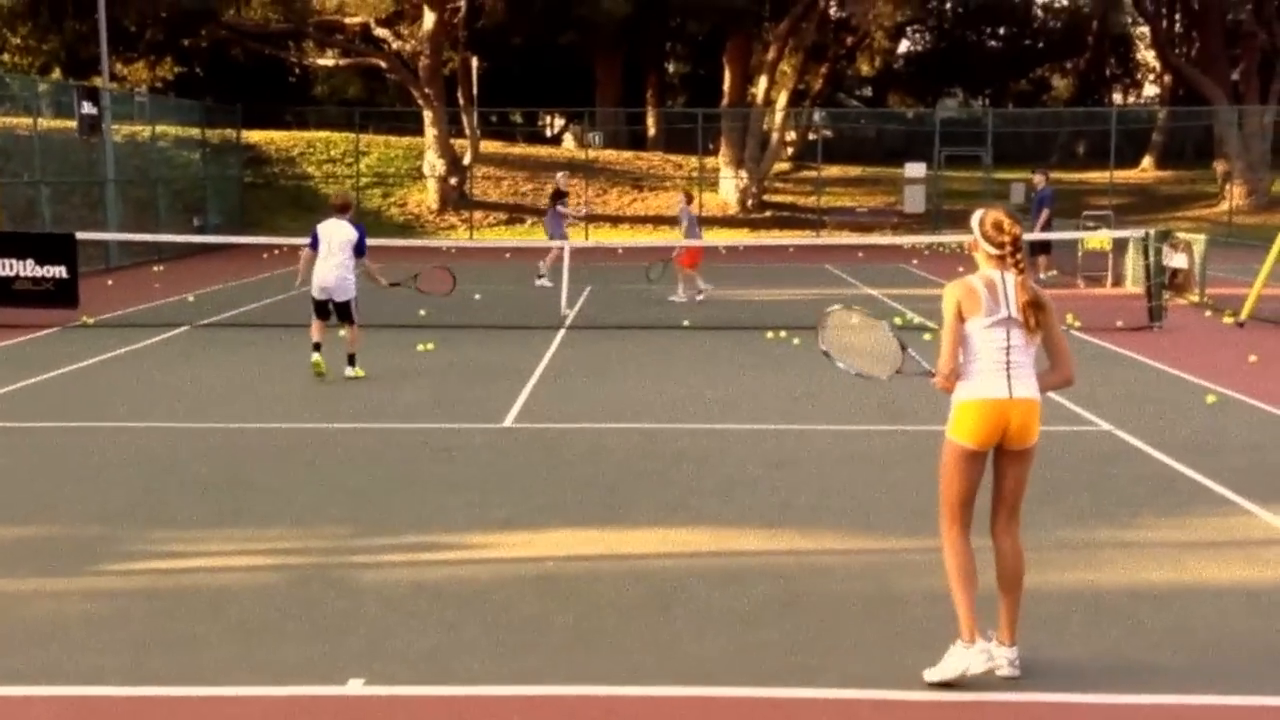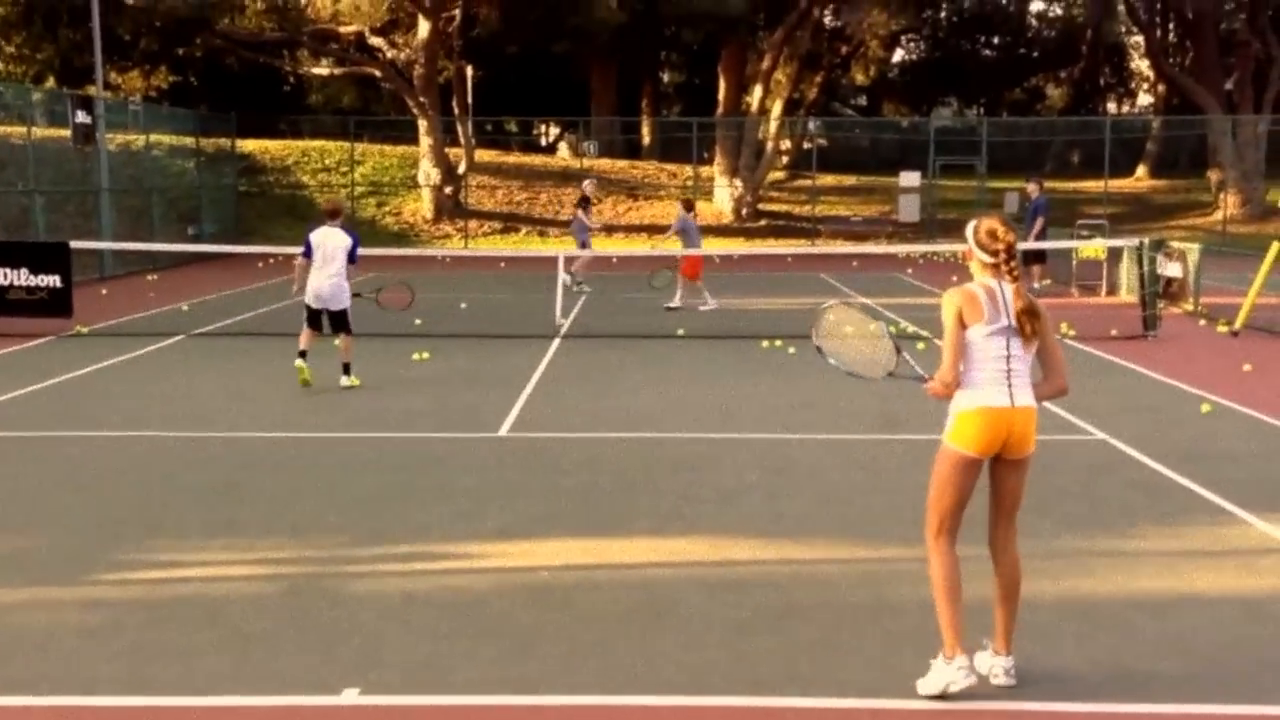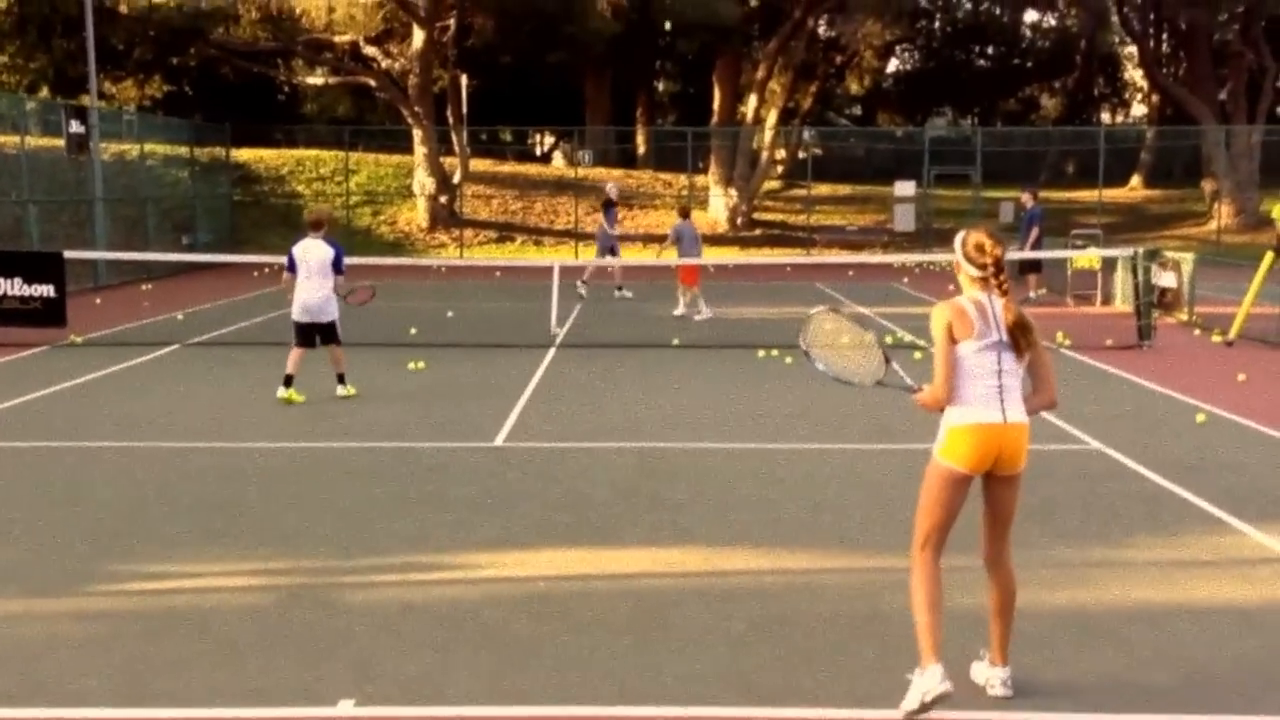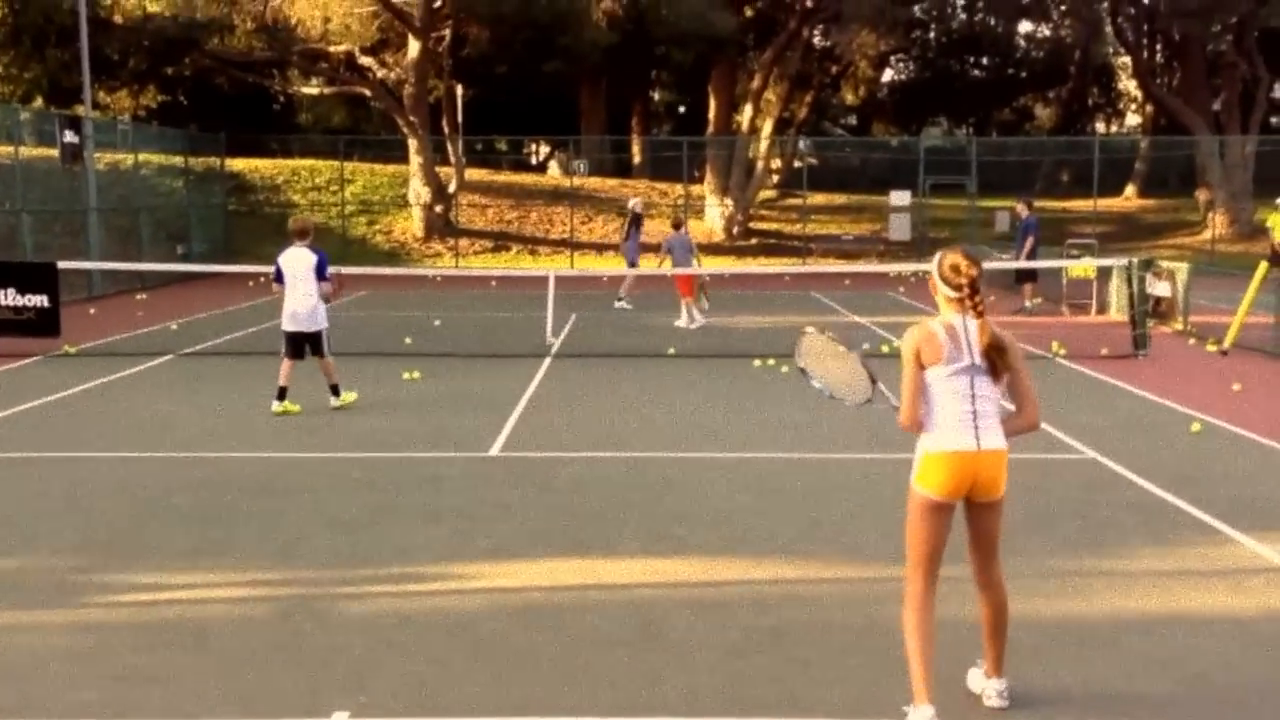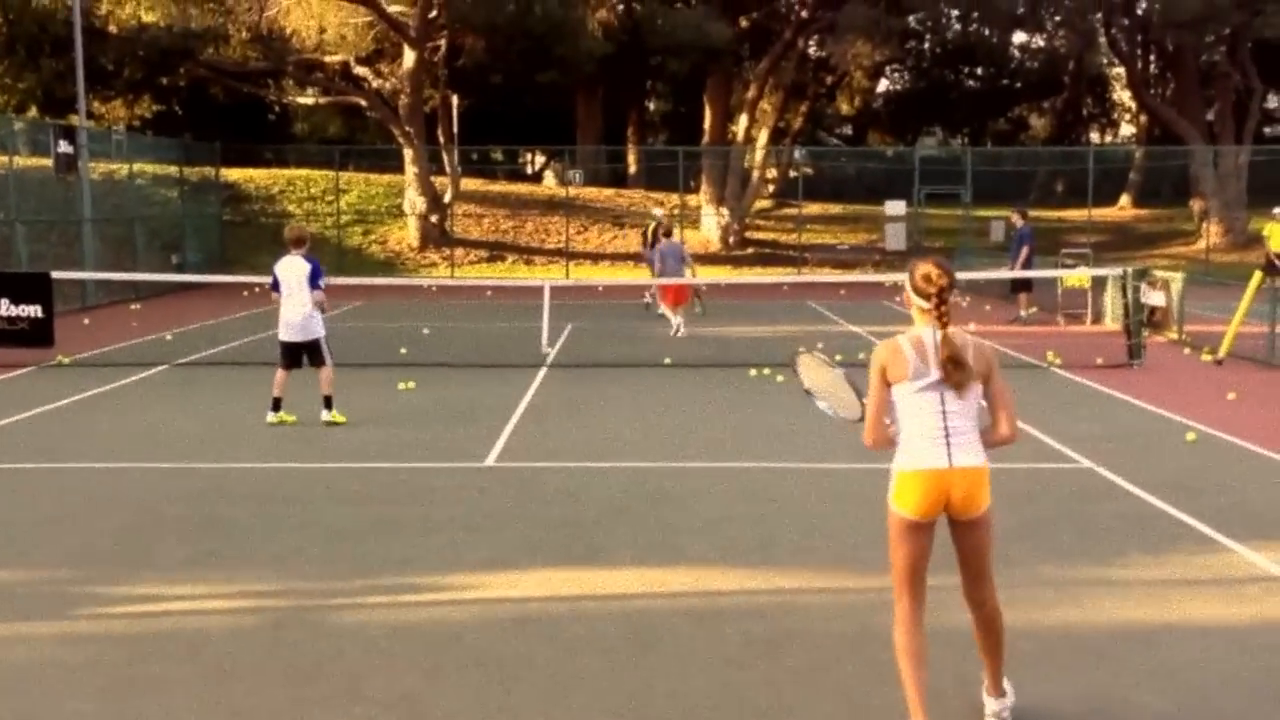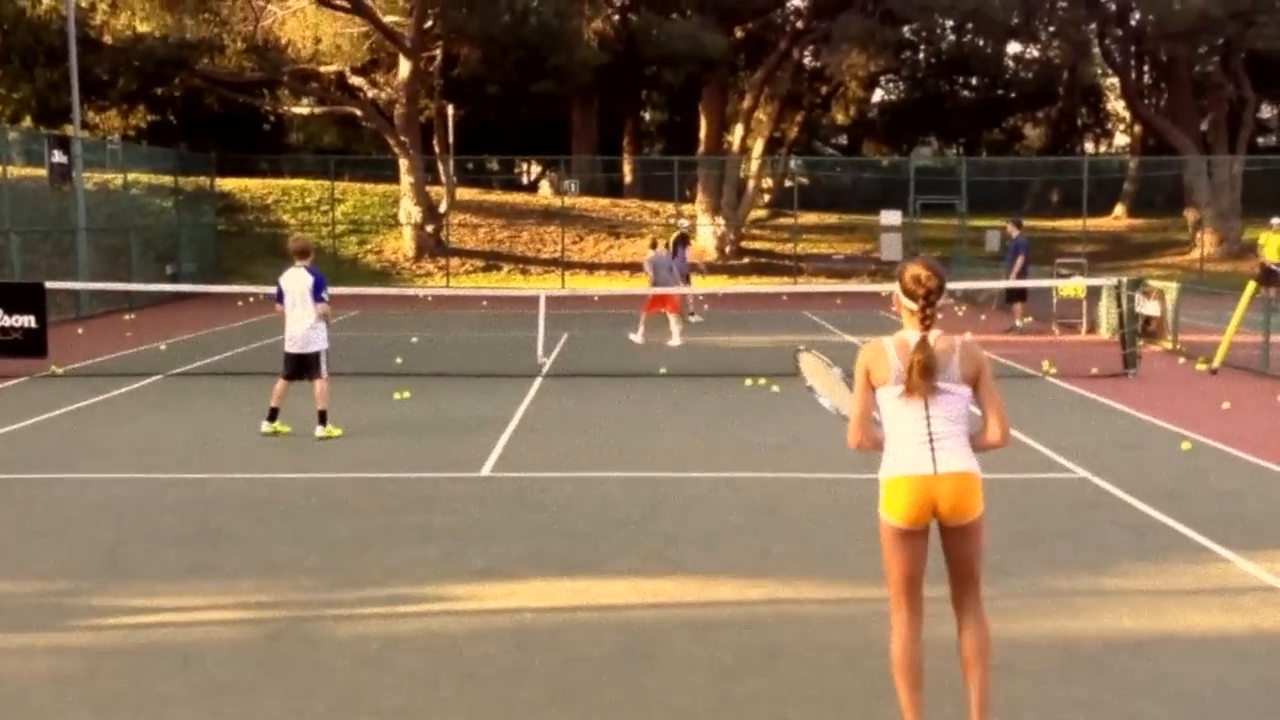
dt=0.2s
person 1, frame 1
left shoulder: (960, 290)
right shoulder: (1035, 296)
left elbow: (948, 369)
right elbow: (1064, 373)
left wrist: (946, 381)
right wrist: (1015, 388)
left hip: (975, 411)
right hip: (1025, 412)
left knee: (954, 529)
right knee: (1006, 529)
left ankle: (971, 643)
right ankle: (1006, 646)
person 1, frame 2
left shoulder: (959, 298)
right shoulder: (1030, 305)
left elbow: (951, 376)
right elbow: (1058, 383)
left wrist: (939, 387)
right wrist: (1010, 396)
left hip: (974, 420)
right hip: (1022, 421)
left knee: (939, 538)
right knee: (1002, 540)
left ankle: (953, 658)
right ankle: (1001, 655)
person 1, frame 3
left shoulder: (949, 312)
right shoulder: (1019, 318)
left elbow: (941, 393)
right elbow: (1046, 395)
left wrist: (926, 398)
right wrist: (1001, 410)
left hip: (964, 437)
right hip: (1013, 437)
left knee: (924, 554)
right knee: (997, 554)
left ankle: (930, 669)
right ankle: (998, 667)
person 1, frame 4
left shoulder: (920, 336)
right shoulder: (1000, 340)
left elbow: (908, 418)
right elbow: (1029, 418)
right wrist: (981, 432)
left hip: (939, 464)
right hip: (991, 462)
left knee: (918, 588)
right knee: (987, 573)
right ankle: (994, 682)
person 1, frame 5
left shoulder: (888, 352)
right shoulder: (979, 352)
left elbow: (874, 437)
right elbow: (1006, 431)
left hip: (915, 480)
right hip: (971, 478)
left knee: (908, 605)
right knee: (981, 592)
person 1, frame 6
left shoulder: (874, 355)
right shoulder: (969, 353)
left elbow: (858, 438)
right elbow: (997, 434)
left hip: (903, 487)
right hip: (961, 484)
left knee: (906, 614)
right knee: (968, 605)
person 2, frame 1
left shoulder: (321, 227)
right shoulder: (356, 231)
left elbow: (307, 254)
right elbow: (362, 262)
left wrist: (301, 277)
right wrist: (378, 279)
left hip: (319, 281)
right hip: (342, 282)
left knee: (319, 319)
right knee: (351, 323)
left ankle: (316, 352)
right ankle: (351, 366)
person 2, frame 2
left shoulder: (313, 235)
right shoulder: (350, 238)
left elbow: (302, 263)
right elbow: (349, 270)
left wrist: (298, 284)
left hip: (314, 290)
right hip: (337, 291)
left knee: (309, 328)
right knee: (344, 333)
left ankle: (301, 360)
right ankle: (347, 376)
person 2, frame 3
left shoulder: (296, 248)
right shoulder: (333, 249)
left elbow: (287, 277)
right elbow: (339, 282)
left hip: (301, 304)
right hip: (325, 304)
left knee: (299, 346)
right knee: (334, 345)
left ankle: (285, 388)
right ankle: (342, 386)
person 2, frame 4
left shoulder: (282, 257)
right shoulder: (317, 256)
left elbow: (277, 288)
right elbow: (326, 288)
right wrist: (328, 297)
left hip: (291, 314)
right hip: (313, 314)
left knee: (289, 357)
right knee: (323, 356)
left ankle: (280, 401)
right ankle: (337, 396)
person 2, frame 5
left shoulder: (279, 266)
right shoulder: (312, 264)
left elbow: (275, 296)
right elbow: (319, 297)
right wrist: (324, 307)
left hip: (287, 324)
right hip: (309, 323)
left knee: (284, 367)
right knee: (324, 365)
left ankle: (275, 412)
right ankle: (328, 410)
person 2, frame 6
left shoulder: (284, 277)
right shoulder: (315, 276)
left elbow: (280, 308)
right elbow: (323, 309)
right wrist: (327, 319)
left hip: (292, 336)
right hip: (313, 336)
left knee: (286, 378)
right knee: (320, 379)
left ankle: (270, 421)
right ankle: (322, 426)
